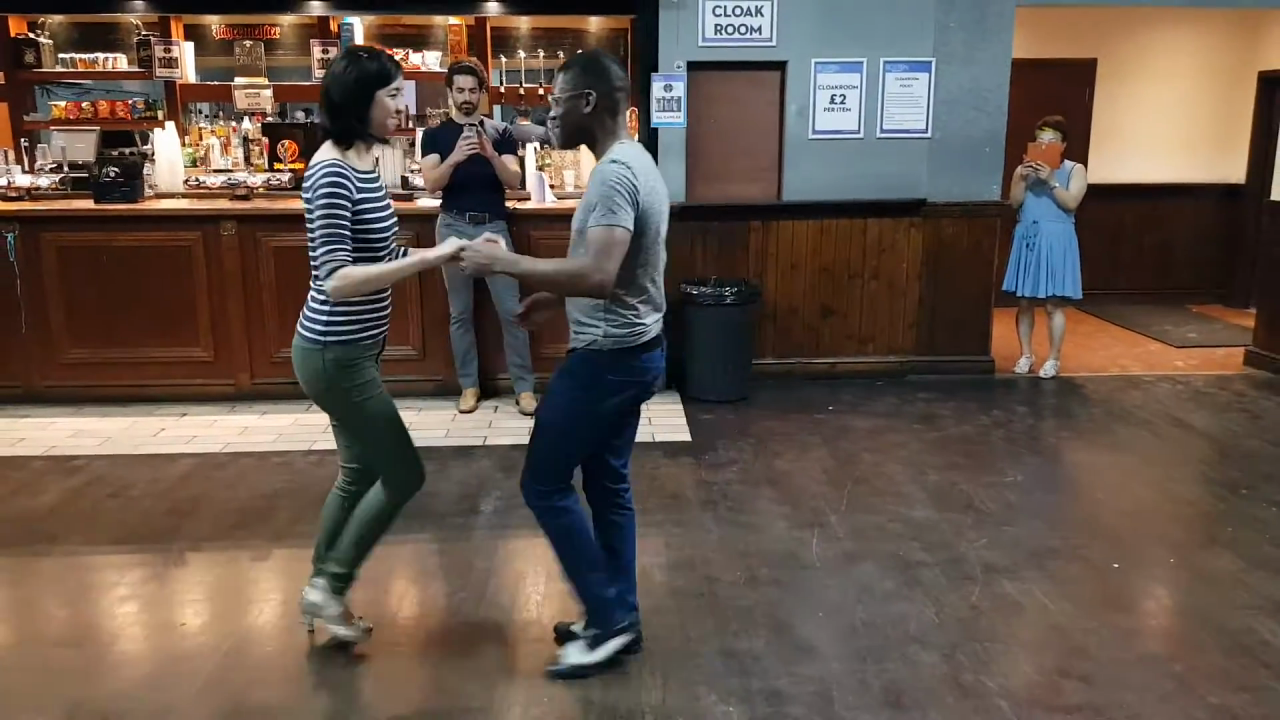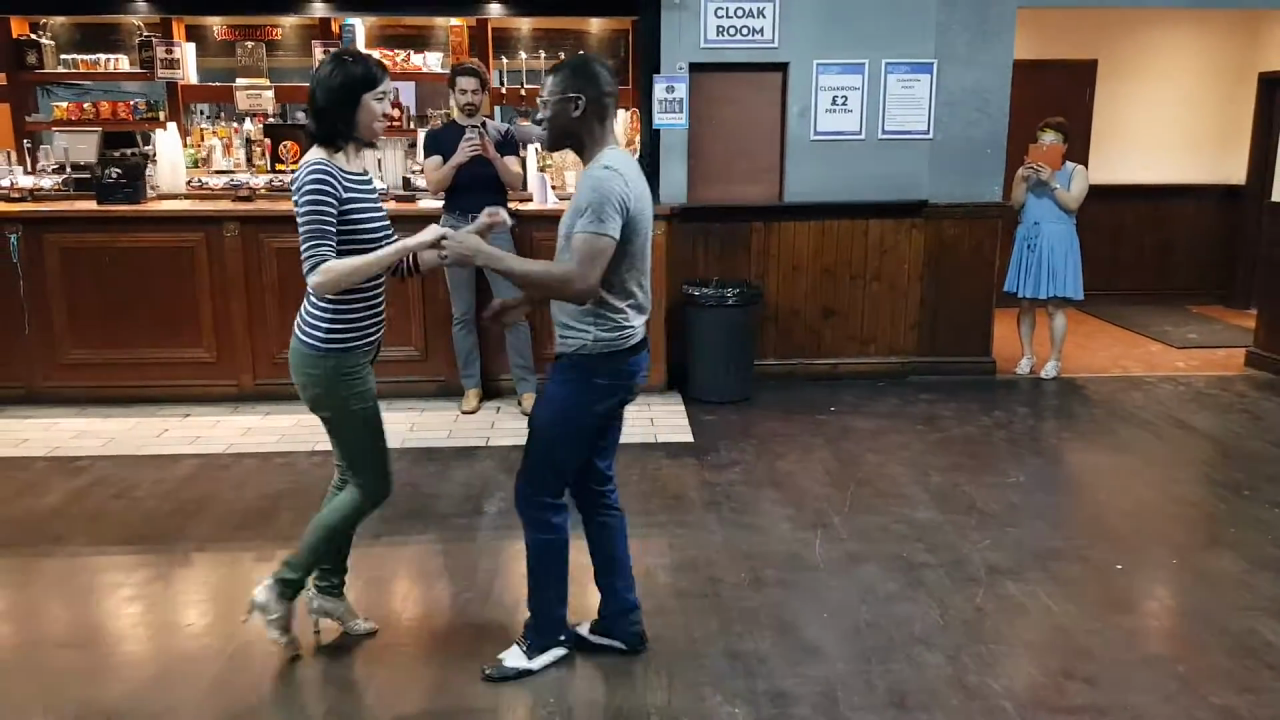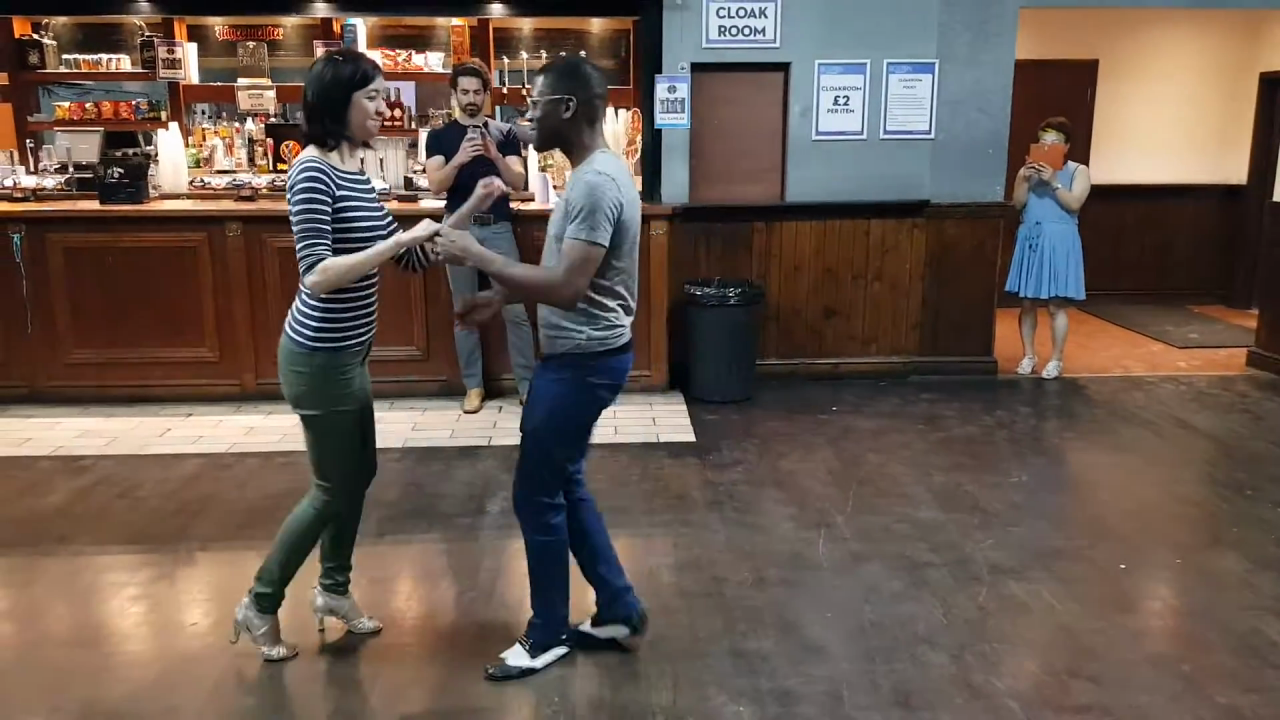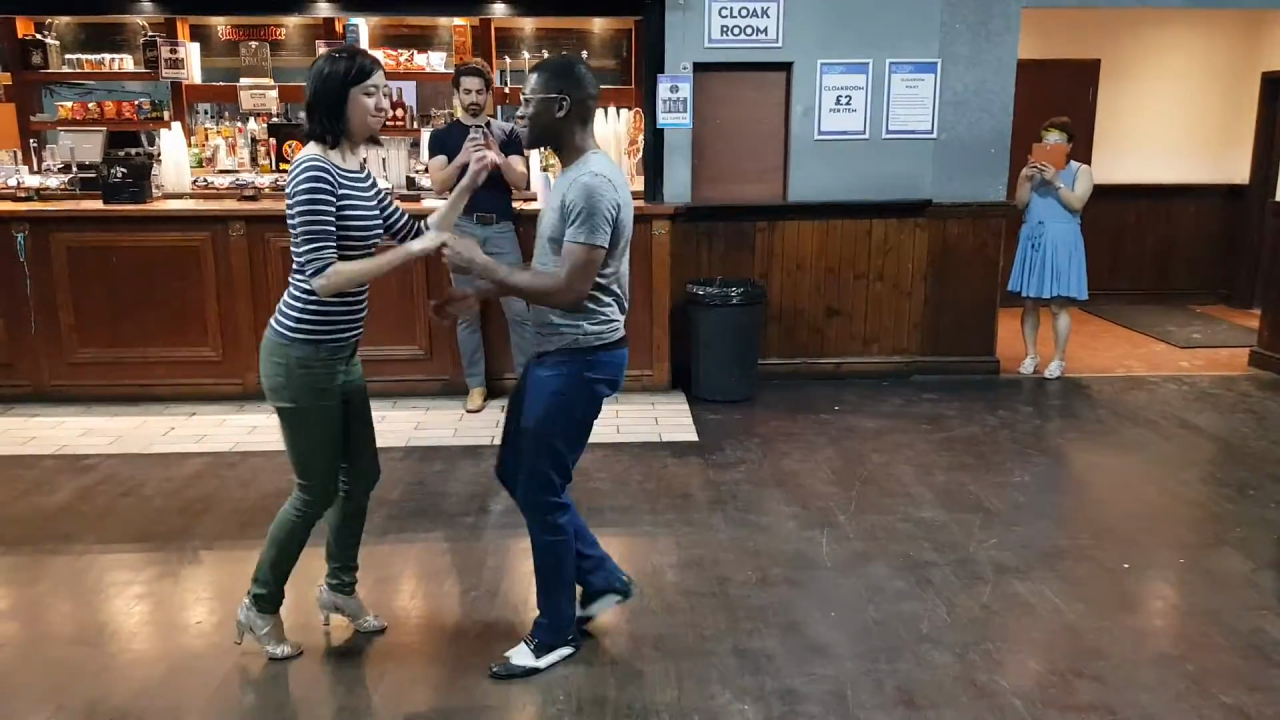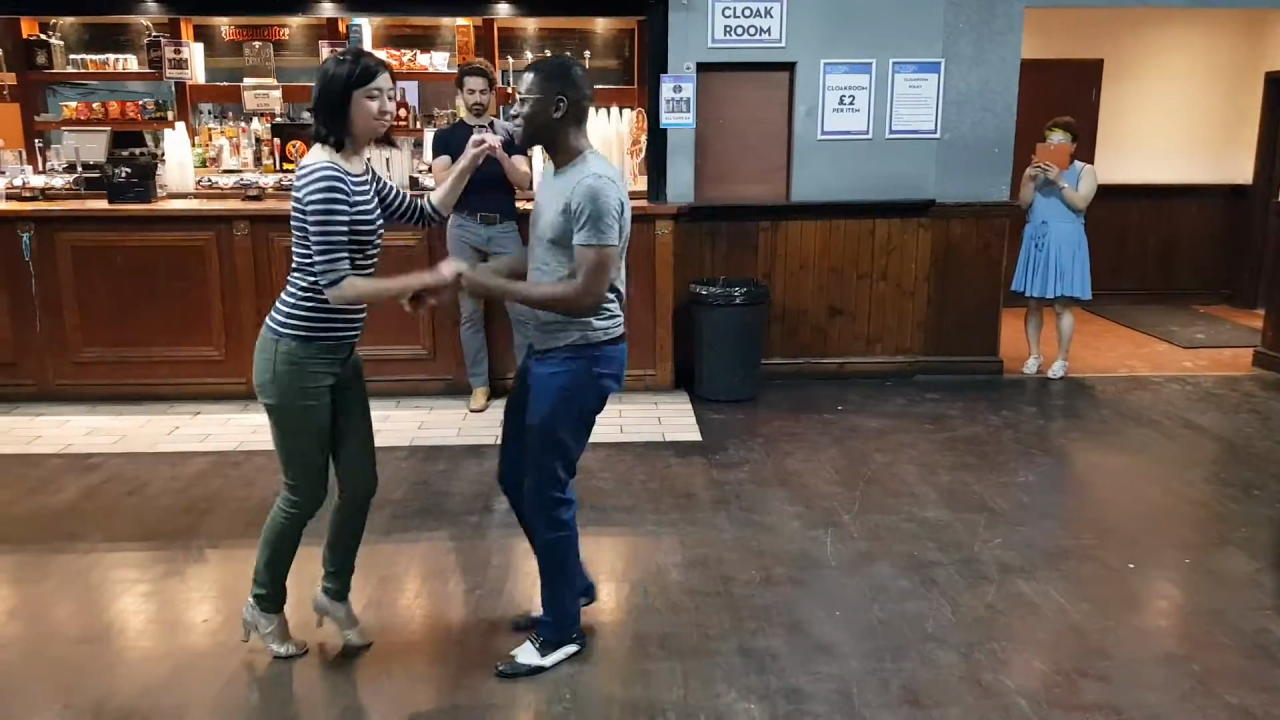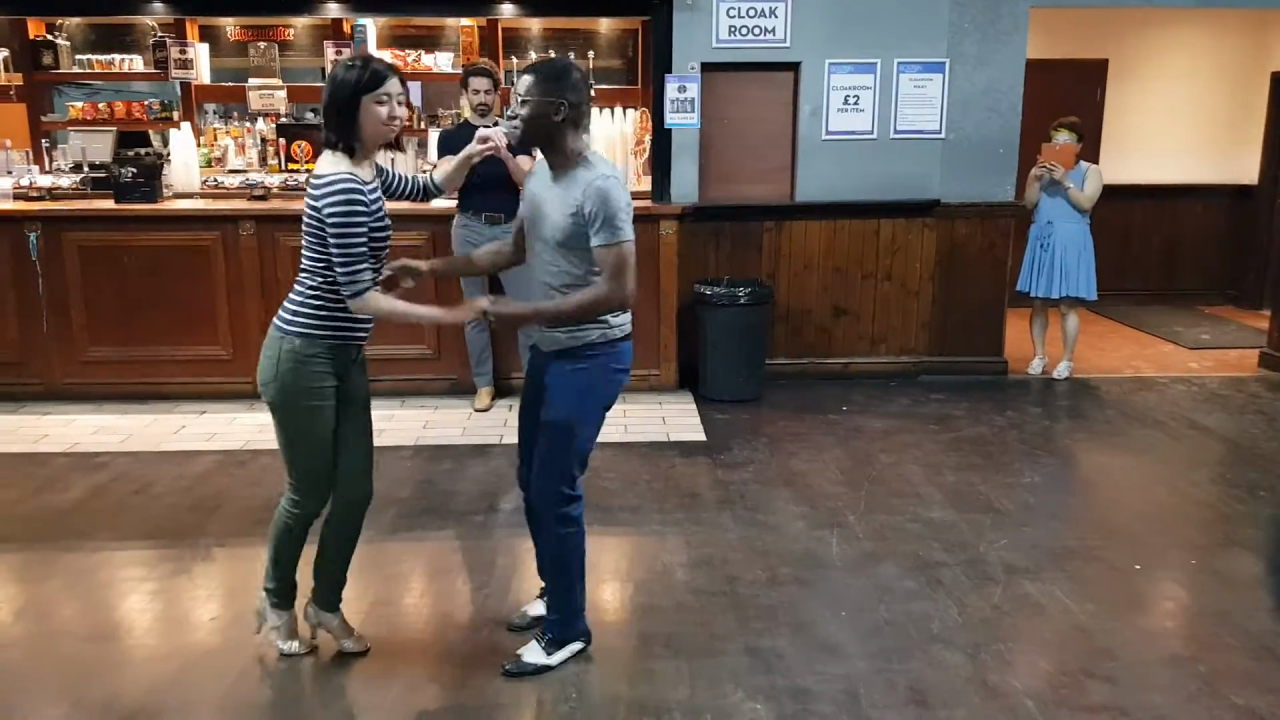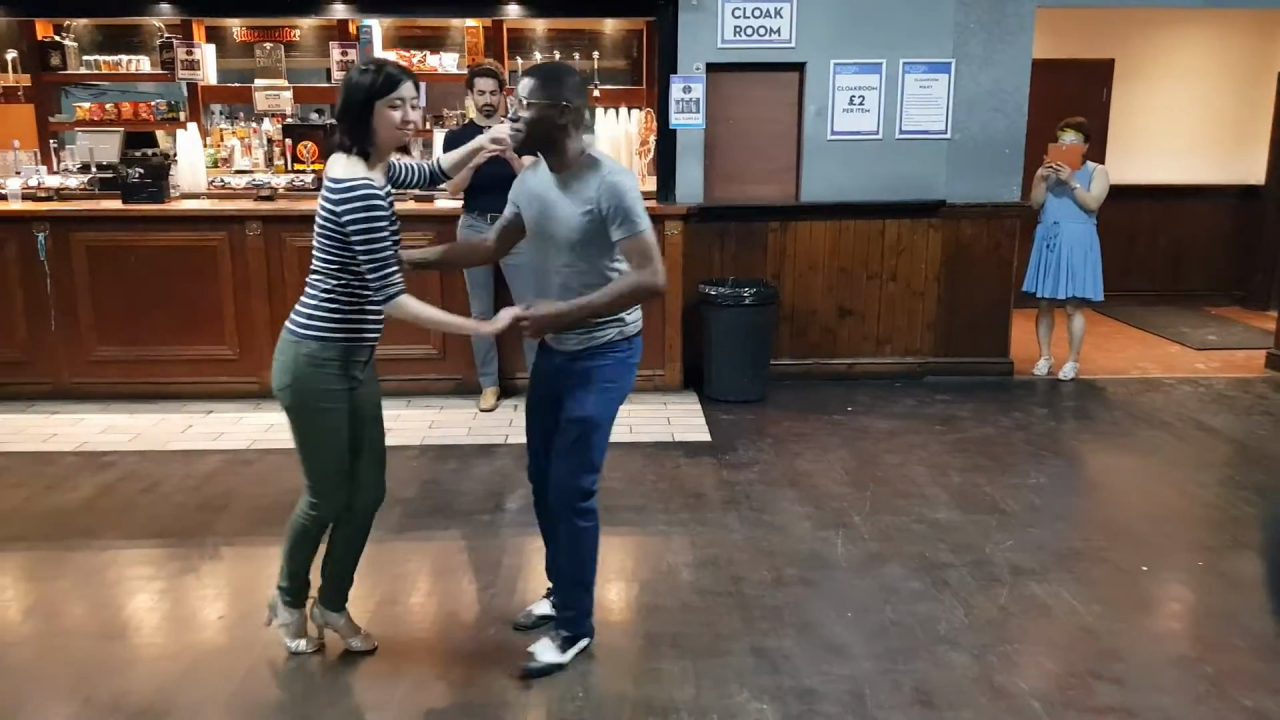
dt=0.1s
person 1, frame 1
left shoulder: (615, 174)
right shoulder: (634, 164)
left elbow: (596, 276)
left wrist: (505, 263)
right wrist: (554, 296)
left hip: (607, 359)
right hip: (631, 353)
left knee: (545, 483)
right knee: (607, 485)
left ankle: (605, 621)
right ankle: (614, 618)
person 1, frame 2
left shoulder: (605, 179)
right shoulder: (616, 169)
left elbow: (579, 282)
left wrist: (486, 255)
right wrist: (527, 298)
left hip: (593, 363)
right hip: (612, 356)
left knee: (538, 494)
right knee: (593, 488)
left ankle: (544, 634)
right ankle: (620, 622)
person 1, frame 3
left shoulder: (598, 184)
right shoulder: (590, 174)
left elbow: (566, 289)
left wrist: (478, 255)
right wrist: (501, 296)
left hip: (584, 364)
right hip: (570, 358)
left knee: (539, 495)
right knee: (560, 485)
left ankle: (548, 633)
right ankle: (619, 609)
person 1, frame 4
left shoulder: (592, 185)
right shoulder: (575, 175)
left elbow: (568, 291)
left wrist: (479, 263)
right wrist: (480, 292)
left hip: (579, 359)
right hip: (560, 354)
left knee: (539, 492)
right knee: (516, 472)
left ankle: (554, 633)
right ankle: (601, 580)
person 1, frame 5
left shoulder: (596, 185)
right shoulder: (555, 173)
left elbow: (583, 291)
left wrist: (491, 287)
right wrist: (467, 276)
left hip: (582, 356)
right hip: (547, 350)
left knee: (544, 490)
right knee: (517, 475)
left ankle: (557, 631)
right ankle: (572, 587)
person 1, frame 6
left shoulder: (601, 185)
right shoulder: (539, 176)
left elbow: (617, 292)
right elbow: (515, 249)
left wrist: (521, 313)
right wrist: (434, 267)
left hip: (591, 355)
right hip: (551, 352)
left knee: (555, 489)
right knee: (536, 481)
left ankle: (566, 630)
right ankle: (560, 591)
person 1, frame 7
left shoulder: (610, 184)
right shoulder: (530, 179)
left elbow: (652, 277)
right elbow: (493, 245)
left wrist: (565, 310)
right wrist: (418, 258)
left hip: (604, 354)
right hip: (553, 352)
left knee: (571, 488)
right knee: (542, 479)
left ankle: (572, 627)
right ankle: (564, 591)
person 2, frame 1
left shoulder: (364, 168)
right shoulder: (332, 172)
left elbow: (385, 256)
right elbow: (336, 280)
left wrist: (459, 250)
right wrist: (426, 258)
left hip: (351, 348)
right hip: (335, 352)
left knee: (361, 473)
right knee: (403, 474)
left ankle: (326, 591)
right ankle: (330, 585)
person 2, frame 2
left shoulder: (356, 171)
right shoulder: (320, 174)
left elbow: (392, 263)
right elbow: (320, 277)
right wrist: (405, 244)
left hip: (348, 352)
right hip: (332, 357)
left knee: (354, 475)
right knee: (370, 483)
left ankle: (329, 594)
right ankle: (279, 591)
person 2, frame 3
left shoulder: (353, 172)
right shoulder: (313, 171)
left elbow: (409, 256)
right elbow: (318, 275)
left wrist: (468, 214)
right wrist: (400, 240)
left hip: (347, 353)
right hip: (319, 356)
left knee: (356, 473)
right knee: (334, 488)
left ankle: (333, 589)
right ankle: (258, 606)
person 2, frame 4
left shoulder: (356, 170)
right shoulder: (314, 169)
left elbow: (411, 236)
right elbow: (323, 277)
left wrist: (468, 186)
right wrist: (409, 253)
left hip: (337, 352)
right hip: (303, 353)
left knee: (361, 474)
right knee: (318, 488)
left ankle: (340, 588)
right ankle: (259, 606)
person 2, frame 5
left shoulder: (357, 172)
right shoulder: (326, 175)
left elbow: (425, 212)
right elbow: (336, 287)
left wrist: (467, 164)
right wrist: (426, 280)
left hip: (338, 355)
right hip: (296, 355)
left knee: (360, 484)
right knee: (305, 492)
left ankle: (335, 596)
right ankle: (264, 609)
person 2, frame 6
left shoulder: (365, 174)
right shoulder: (341, 182)
left elbow: (426, 188)
right elbow: (359, 297)
left wrist: (468, 155)
right wrist: (449, 315)
left hip: (342, 356)
right hip: (302, 355)
left knee: (355, 491)
right knee: (310, 493)
left ankle: (326, 605)
right ankle: (276, 602)
person 2, frame 7
left shoulder: (370, 172)
right shoulder: (354, 186)
left elbow: (431, 173)
right elbow: (391, 300)
left wrist: (479, 146)
right wrist: (480, 328)
left hip: (353, 358)
right hip: (318, 357)
left knee: (367, 492)
right knee: (327, 495)
left ankle: (332, 604)
right ankle: (290, 601)
person 3, frame 1
left shoulder: (500, 132)
right shoulder: (435, 135)
left elbow: (514, 180)
right elbow: (430, 183)
left wrist: (491, 154)
right wrist: (455, 157)
left hip: (493, 228)
right hip: (454, 227)
left knee: (511, 310)
right knee: (460, 312)
left ankle: (524, 387)
right ankle: (469, 386)
person 3, frame 2
left shoulder: (503, 133)
right shoulder: (437, 136)
left elbow: (516, 182)
right elbow: (433, 185)
left wrist: (493, 156)
right wrist: (457, 159)
left hip: (496, 228)
right hip: (456, 228)
right knee: (462, 313)
left ankle: (526, 387)
right ankle: (471, 386)
person 3, frame 3
left shoulder: (505, 133)
right shoulder: (440, 136)
left elbow: (519, 182)
right elbow: (435, 185)
left wrist: (494, 156)
right wrist: (459, 159)
left hip: (498, 228)
left knee: (516, 311)
left ankle: (528, 385)
right ankle: (473, 386)
person 3, frame 4
left shoulder: (507, 133)
right shoulder: (442, 136)
left elbow: (521, 182)
right elbow: (438, 184)
left wrist: (497, 156)
right wrist: (461, 159)
left hip: (500, 228)
right hip: (460, 227)
left knee: (517, 310)
right knee: (467, 312)
right ankle: (476, 385)
person 3, frame 5
left shoulder: (510, 132)
right shoulder: (446, 136)
left elbow: (524, 181)
right elbow: (441, 185)
left wrist: (500, 156)
right wrist: (466, 158)
left hip: (504, 228)
right hip: (464, 228)
left knee: (520, 310)
right knee: (471, 312)
right ankle: (479, 385)
person 3, frame 6
right shoulder: (451, 136)
left elbow: (528, 181)
left wrist: (505, 156)
left hip: (508, 227)
right hip: (469, 228)
right ankle: (484, 384)
person 3, frame 7
right shoulder: (457, 137)
right elbow: (452, 186)
left wrist: (510, 156)
right wrist: (475, 160)
right hip: (474, 228)
right knee: (480, 312)
right ankle: (489, 385)
person 4, frame 1
left shoulder: (1075, 170)
right shoulder: (1024, 168)
left elbow: (1071, 203)
right elbow: (1014, 202)
left wrist: (1051, 181)
right wrist: (1023, 179)
left hip: (1056, 240)
right hip: (1027, 238)
left knee: (1054, 304)
right knee: (1025, 302)
left ankle: (1054, 359)
right ankle: (1026, 355)
person 4, frame 2
left shoulder: (1076, 171)
right shoulder: (1025, 170)
left elbow: (1072, 204)
right elbow: (1015, 203)
left wrist: (1052, 182)
right wrist: (1024, 181)
left hip: (1057, 241)
right hip: (1028, 239)
left knee: (1055, 305)
right knee: (1026, 303)
left ankle: (1055, 360)
right ankle: (1027, 356)
person 4, frame 3
left shoulder: (1078, 172)
right shoulder: (1028, 170)
left elbow: (1074, 204)
right elbow: (1017, 203)
left wrist: (1053, 182)
right wrist: (1025, 180)
left hip: (1059, 241)
right hip: (1030, 239)
left knee: (1057, 305)
right knee: (1028, 303)
left ankle: (1056, 359)
right ankle: (1028, 356)
person 4, frame 4
left shoulder: (1081, 171)
right shoulder: (1030, 169)
left elbow: (1077, 204)
right elbow: (1020, 203)
left wrist: (1056, 181)
right wrist: (1028, 180)
left hip: (1062, 240)
right hip: (1033, 238)
left knee: (1059, 305)
right knee: (1030, 302)
left ankle: (1059, 359)
right ankle: (1031, 355)
person 4, frame 5
left shoulder: (1085, 171)
right shoulder: (1034, 169)
left elbow: (1081, 203)
right elbow: (1024, 203)
left wrist: (1060, 181)
right wrist: (1032, 180)
left hip: (1065, 240)
right hip: (1036, 238)
left knee: (1063, 305)
right knee: (1033, 302)
left ankle: (1062, 359)
right ankle: (1034, 355)
person 4, frame 6
left shoulder: (1090, 171)
right shoulder: (1039, 169)
left elbow: (1086, 204)
right elbow: (1029, 203)
left wrist: (1065, 181)
right wrist: (1037, 180)
left hip: (1071, 241)
right hip: (1042, 238)
left knee: (1068, 306)
right knee: (1039, 303)
left ankle: (1067, 360)
right ankle: (1039, 356)
person 4, frame 7
left shoulder: (1097, 171)
right shoulder: (1046, 169)
left elbow: (1093, 204)
right elbow: (1035, 203)
left wrist: (1072, 182)
right wrist: (1043, 180)
left hip: (1077, 241)
right hip: (1048, 239)
left knee: (1074, 306)
right knee: (1044, 303)
left ankle: (1073, 361)
right ankle: (1045, 357)
